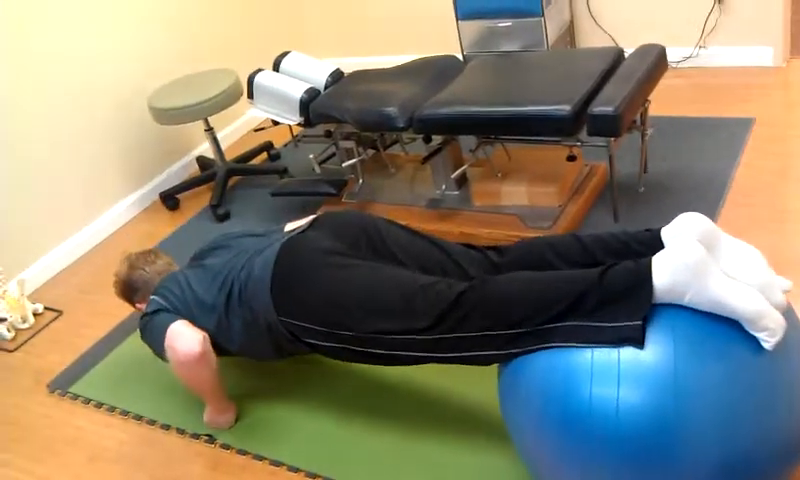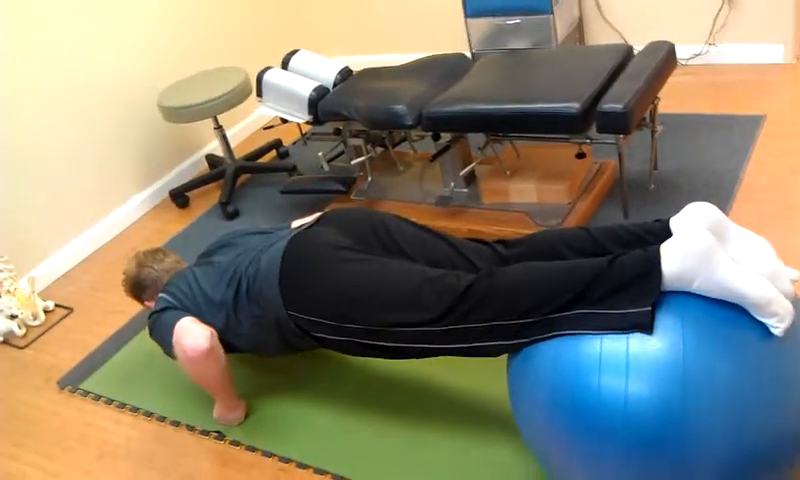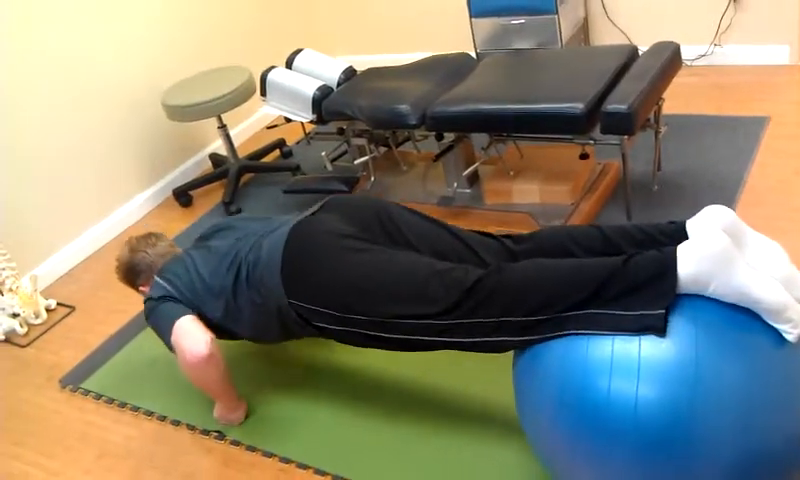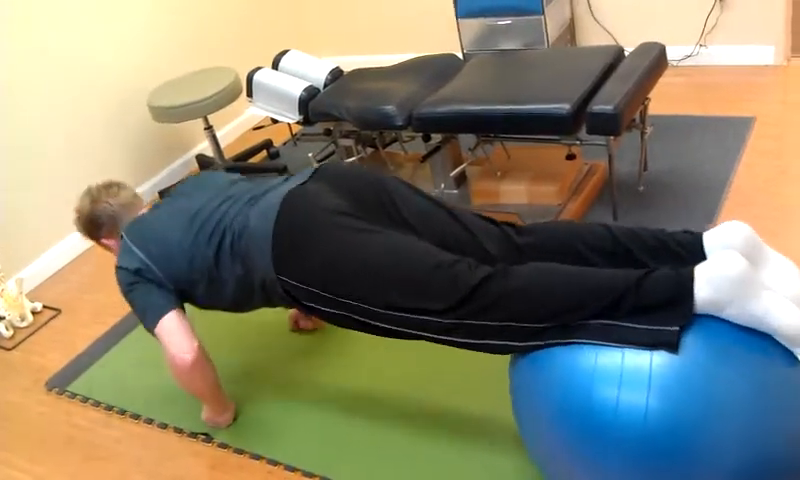
dt=0.4s
person 1, frame 1
left shoulder: (159, 311)
right shoulder: (214, 247)
left elbow: (190, 348)
right elbow: (310, 218)
left wrist: (218, 408)
left hip: (305, 291)
right hip: (339, 231)
left knee: (469, 317)
right knee: (498, 269)
left ankle: (660, 280)
right ankle: (672, 241)
person 1, frame 2
left shoulder: (166, 310)
right shoulder: (223, 243)
left elbow: (198, 344)
right elbow: (314, 217)
left wrist: (229, 405)
left hip: (312, 285)
right hip: (347, 226)
left knee: (475, 309)
right knee: (504, 262)
left ankle: (670, 267)
right ankle: (679, 230)
person 1, frame 3
left shoulder: (163, 296)
right shoulder: (213, 231)
left elbow: (199, 350)
left wrist: (229, 406)
right wrist: (325, 313)
left hip: (317, 272)
right hip: (345, 212)
left knee: (481, 305)
right knee: (509, 260)
left ankle: (684, 271)
right ankle: (692, 236)
person 1, frame 4
left shoulder: (135, 263)
right shoulder: (191, 183)
left elbow: (185, 354)
left wrist: (218, 409)
right wrist: (310, 301)
left hip: (309, 245)
right hip: (335, 180)
left knee: (479, 301)
right knee: (512, 251)
left ankle: (698, 290)
right ankle: (709, 247)
